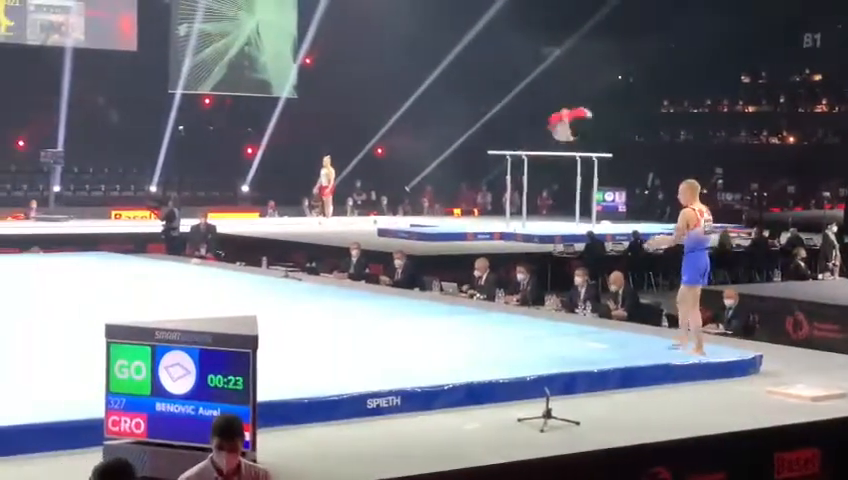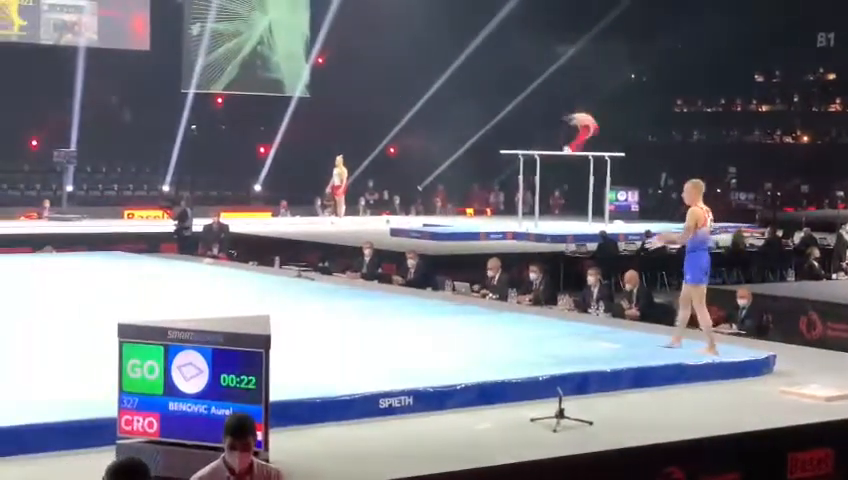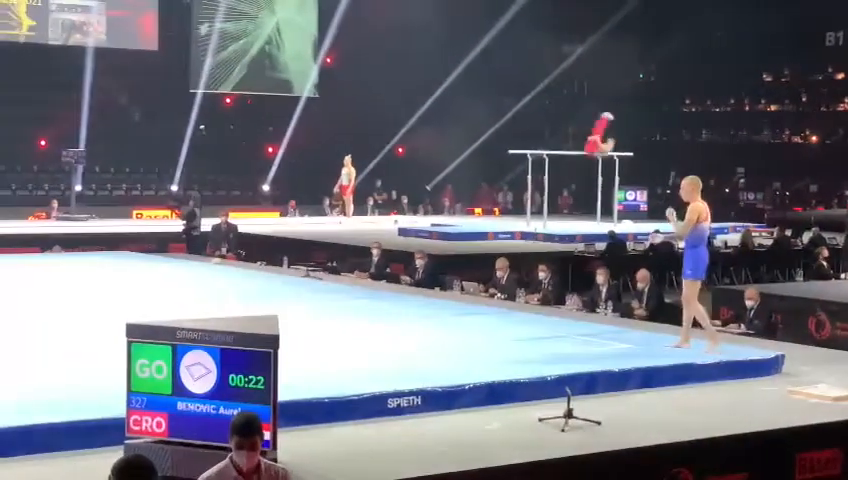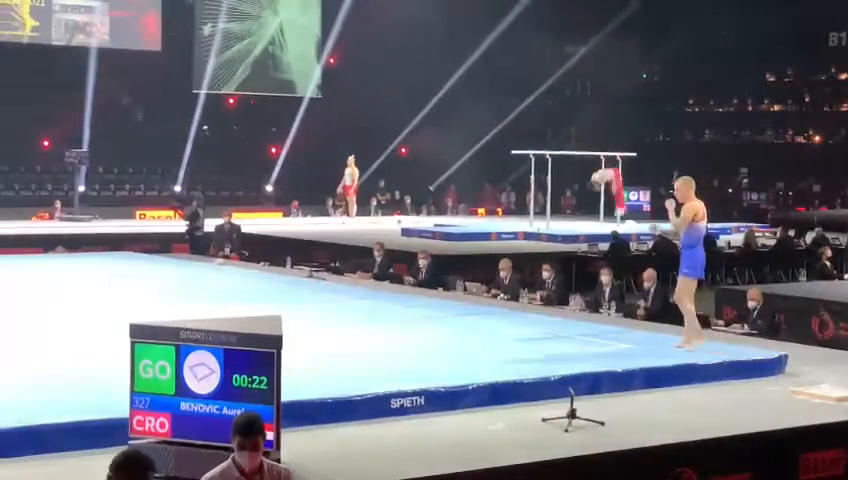
dt=0.2s
person 1, frame 1
left shoulder: (687, 212)
right shoulder: (706, 211)
left elbow: (676, 239)
left wrist: (659, 242)
right wrist: (663, 240)
left hip: (693, 258)
right hip: (703, 256)
left knee: (692, 307)
right knee: (682, 300)
left ankle: (699, 348)
right ankle: (683, 338)
person 1, frame 2
left shoulder: (694, 212)
right shoulder: (706, 211)
left elbow: (684, 239)
left wrist: (665, 238)
right wrist: (667, 239)
left hip: (695, 258)
right hip: (701, 256)
left knee: (699, 306)
right knee: (684, 301)
left ankle: (711, 347)
right ankle: (676, 339)
person 1, frame 3
left shoulder: (695, 206)
right shoulder: (698, 207)
left elbow: (683, 231)
right elbow: (687, 233)
left wrist: (672, 219)
left hip: (695, 254)
right hip: (693, 253)
left knee: (690, 301)
right knee: (688, 300)
left ankle: (713, 335)
right ankle: (685, 339)
person 1, frame 4
left shoulder: (692, 206)
right shoulder: (689, 207)
left elbow: (678, 227)
right elbow: (681, 231)
left wrist: (671, 210)
left hip: (692, 254)
right hip: (689, 253)
left knee: (680, 298)
right knee: (687, 299)
left ankle: (697, 334)
right ankle: (689, 338)
